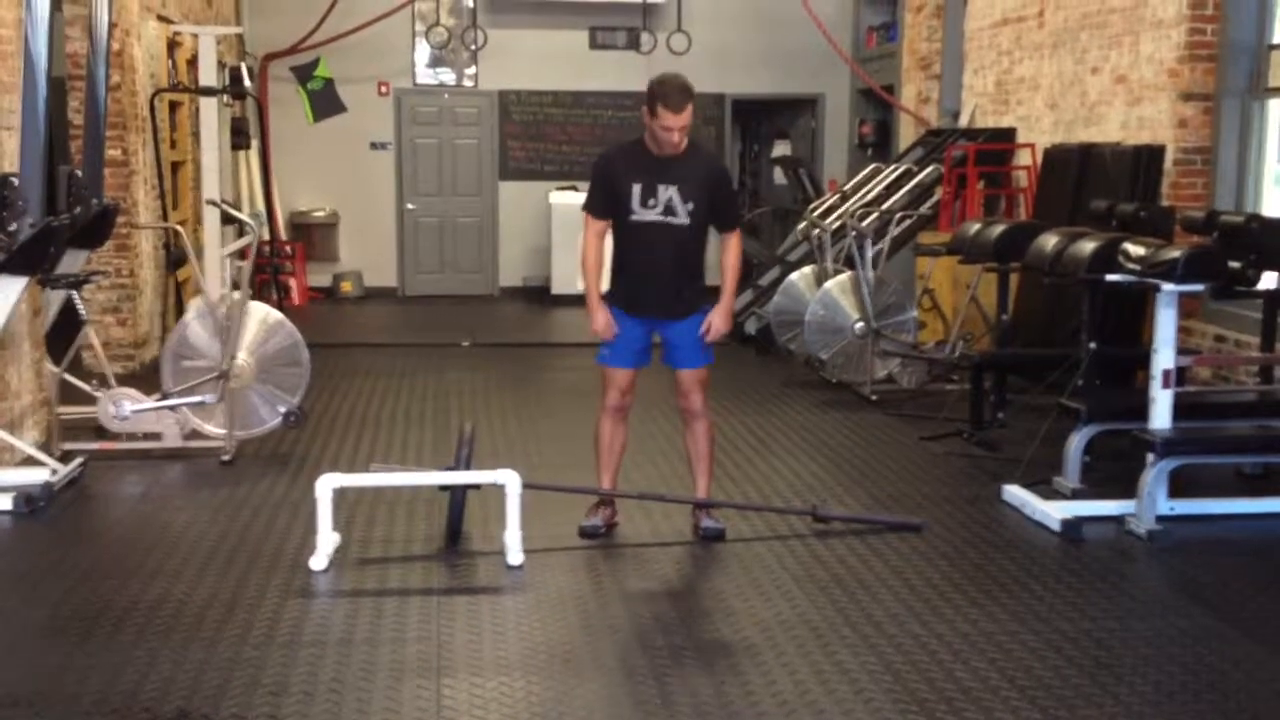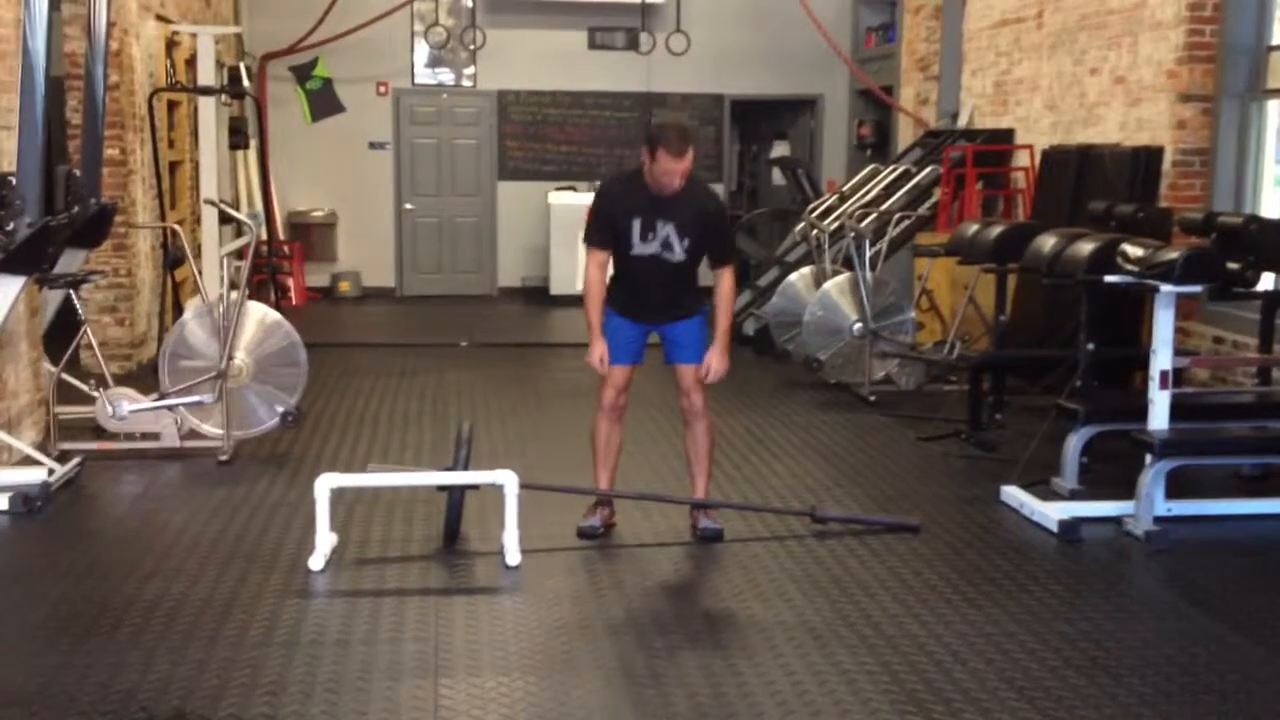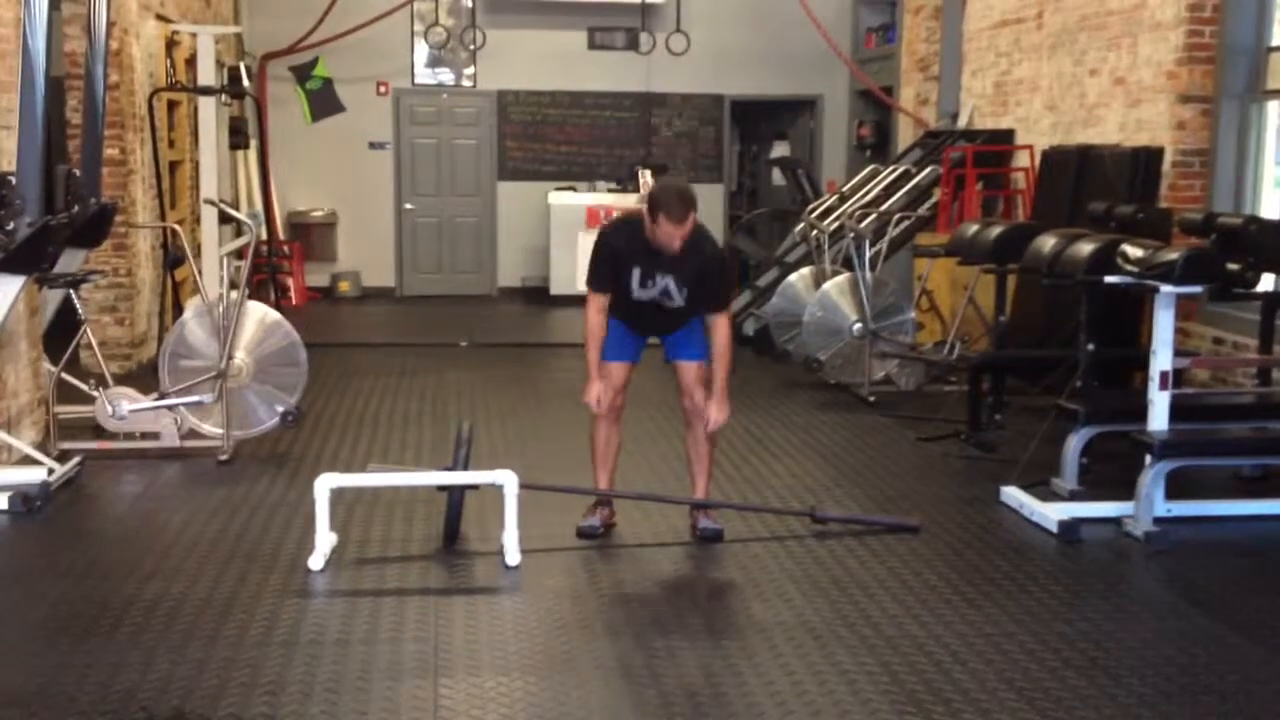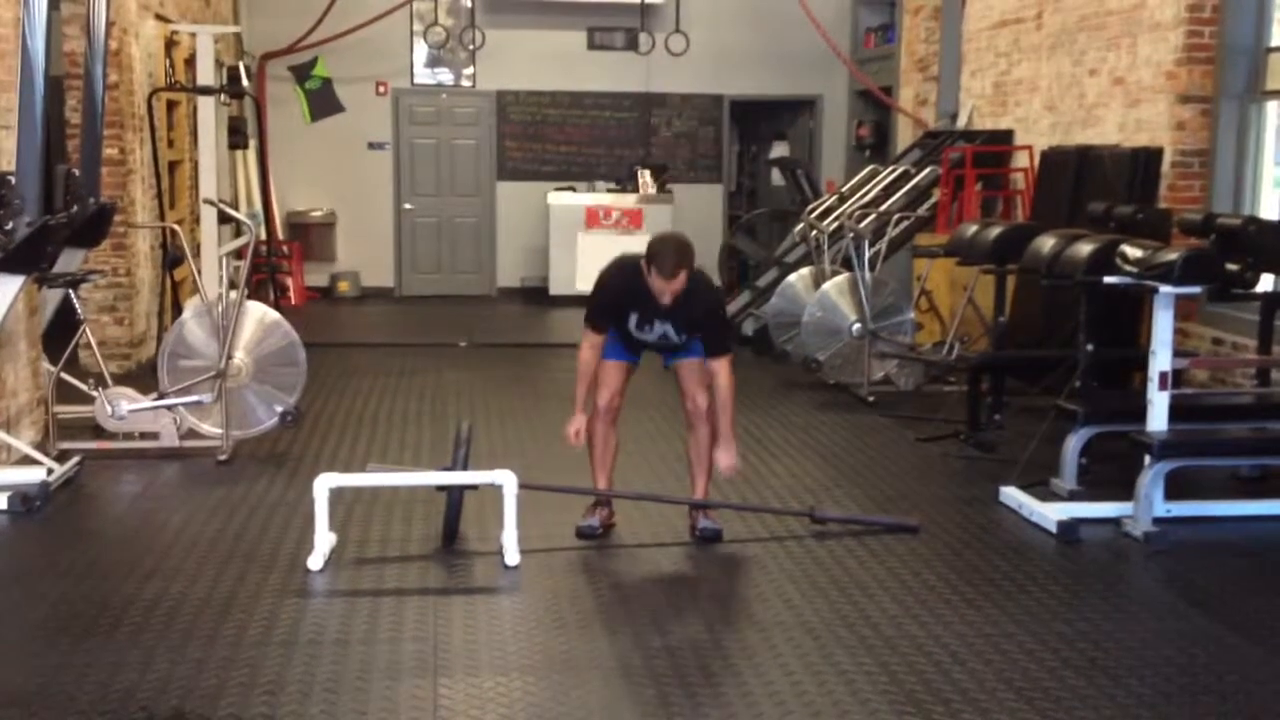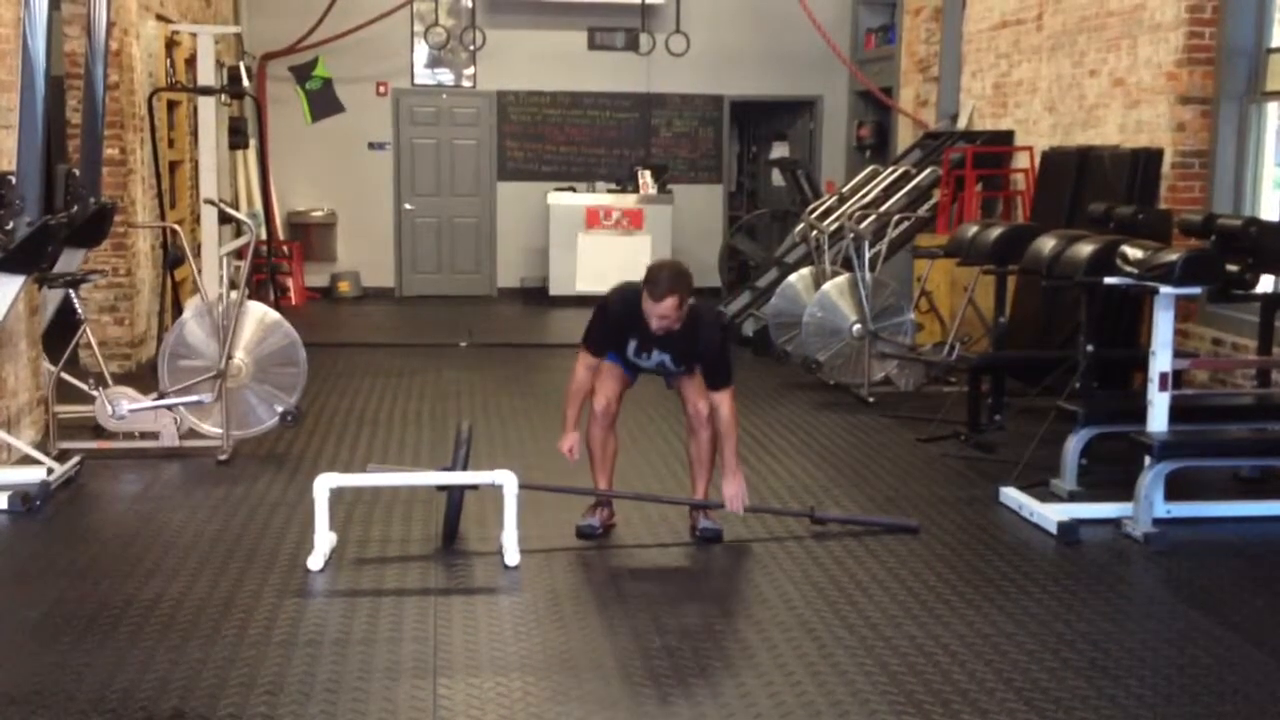
dt=0.2s
person 1, frame 1
left shoulder: (709, 169)
right shoulder: (614, 164)
left elbow: (731, 237)
right elbow: (594, 233)
left wrist: (726, 303)
right wrist: (594, 302)
left hip: (688, 309)
right hip: (626, 308)
left knee: (694, 403)
right knee: (615, 401)
left ankle: (702, 504)
right ankle: (605, 502)
person 1, frame 2
left shoulder: (706, 204)
right shoulder: (614, 194)
left elbow: (724, 274)
right elbow: (596, 265)
left wrist: (720, 345)
right wrist: (596, 335)
left hip: (684, 311)
right hip: (625, 310)
left knee: (694, 403)
right knee: (611, 400)
left ankle: (700, 506)
right ankle: (603, 502)
person 1, frame 3
left shoulder: (706, 252)
right shoulder: (616, 238)
left elbow: (719, 322)
right elbow: (596, 308)
left wrist: (719, 396)
right wrist: (594, 378)
left hip: (683, 321)
right hip: (626, 319)
left knee: (696, 403)
right knee: (608, 403)
left ankle: (700, 506)
right ankle: (603, 503)
person 1, frame 4
left shoulder: (705, 296)
right shoulder: (617, 278)
left elbow: (721, 368)
right elbow: (592, 344)
left wrist: (726, 442)
right wrist: (580, 411)
left hip: (683, 338)
right hip: (624, 332)
left knee: (699, 404)
right knee: (605, 402)
left ankle: (699, 506)
right ankle: (602, 503)
person 1, frame 5
left shoulder: (707, 330)
right shoulder: (617, 305)
left elbow: (722, 404)
right elbow: (587, 365)
left wrist: (732, 473)
right wrist: (570, 428)
left hip: (682, 360)
right hip: (624, 351)
left knee: (701, 411)
right knee: (602, 406)
left ankle: (699, 507)
right ankle: (603, 504)
